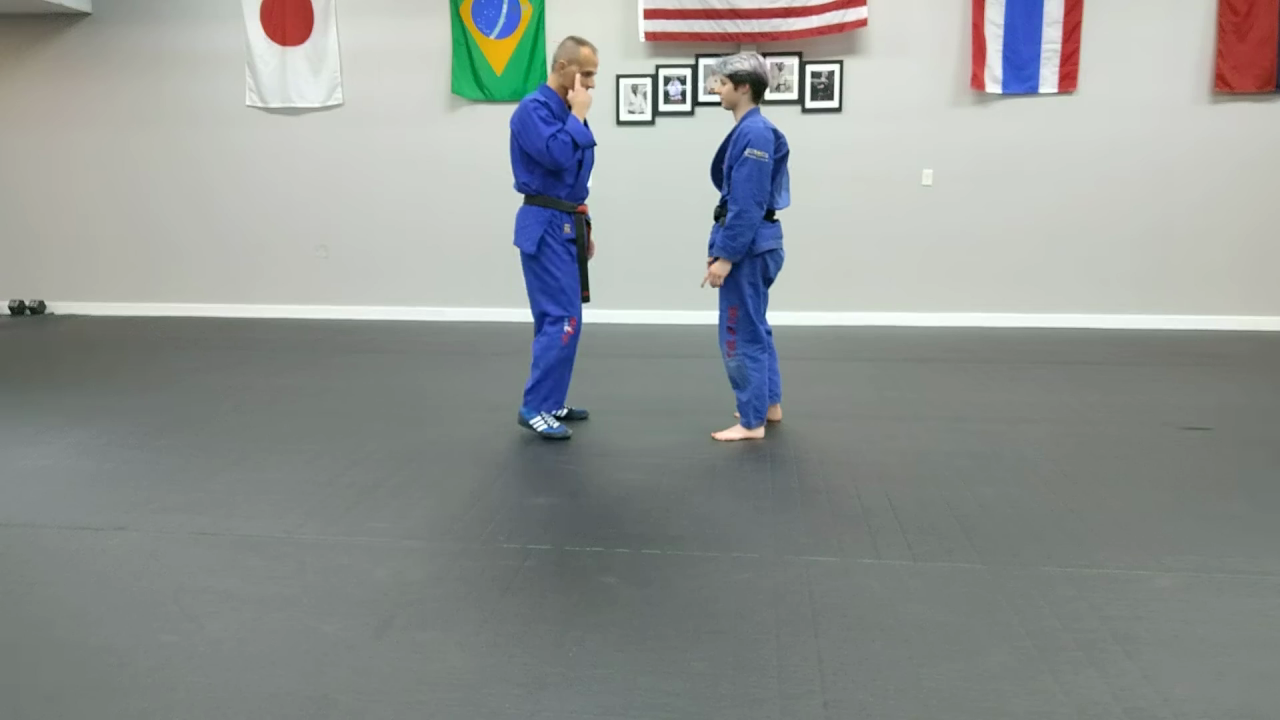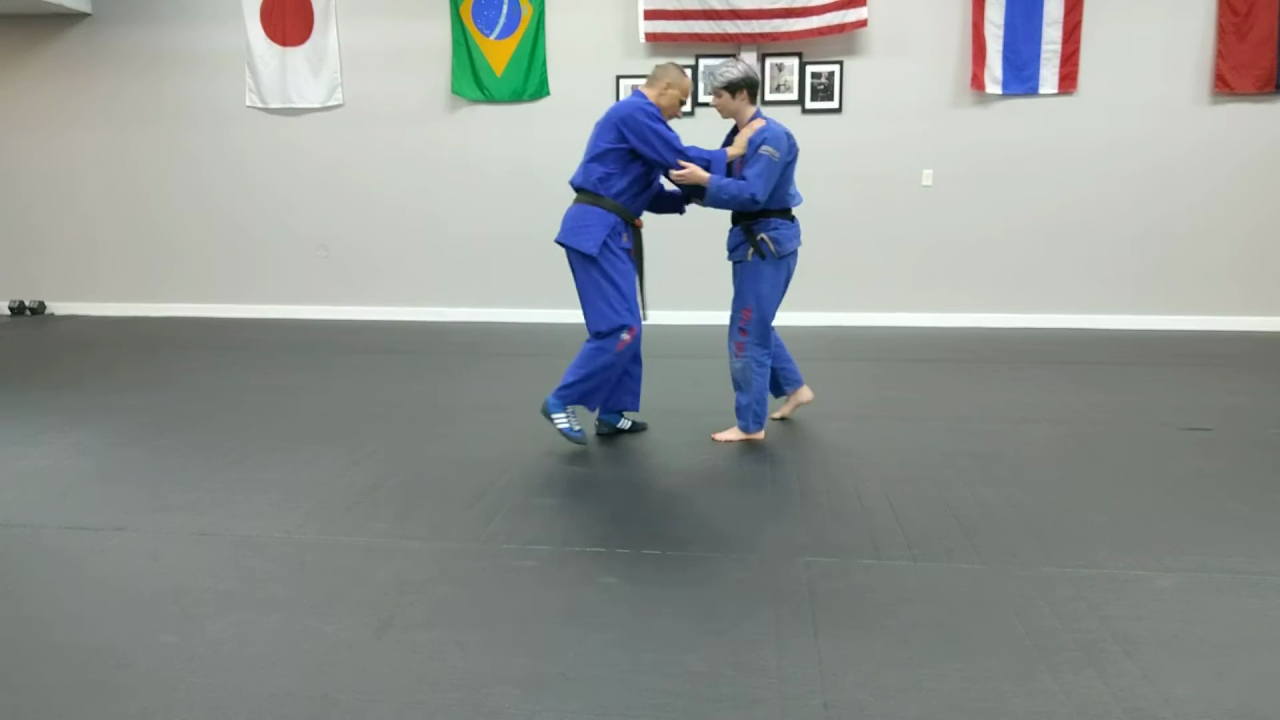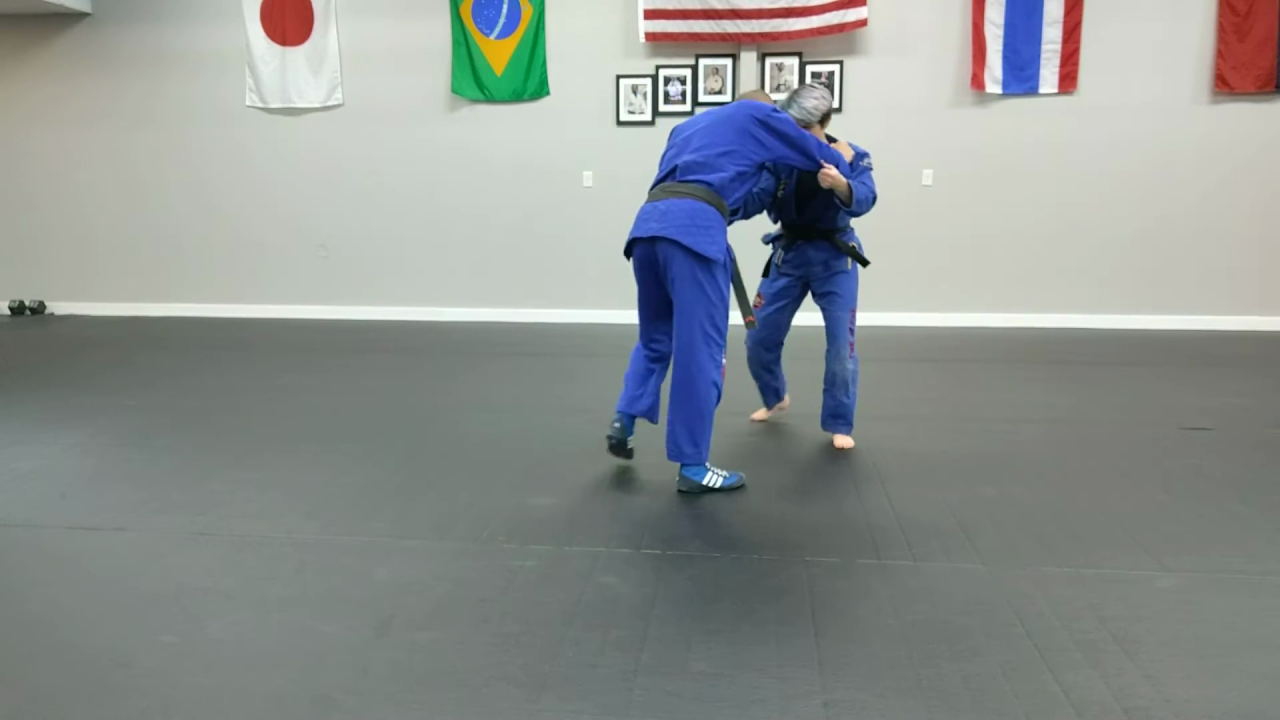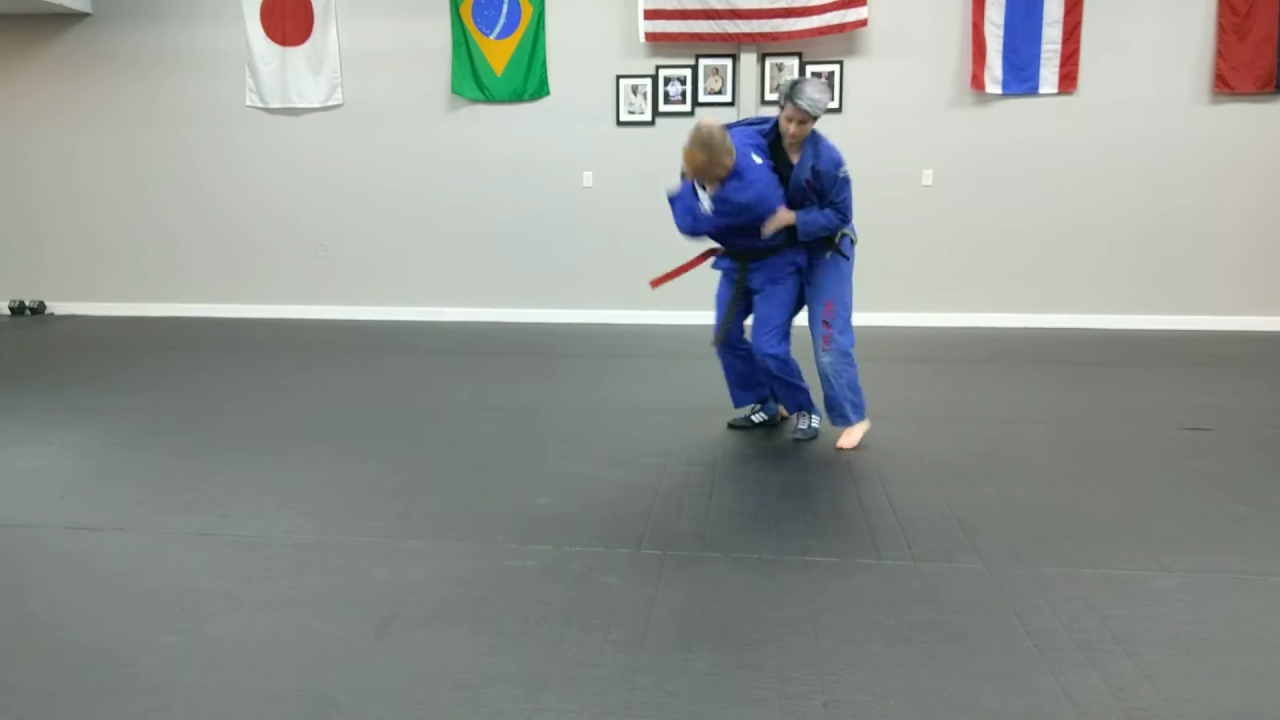
dt=1s
person 1, frame 1
left shoulder: (755, 134)
right shoulder: (749, 131)
left elbow: (748, 205)
left wrist: (725, 256)
right wrist: (722, 247)
left hip: (747, 245)
right hip: (748, 242)
left knee: (739, 332)
right knee: (753, 326)
left ankle: (752, 422)
right ankle: (769, 404)
person 1, frame 2
left shoulder: (770, 135)
right shoulder: (740, 134)
left elbow: (752, 195)
right elbow: (736, 184)
left wrist: (704, 180)
right wrist: (696, 179)
left hip: (767, 241)
right hip: (756, 239)
left knee: (747, 332)
right knee: (756, 325)
left ankle: (751, 425)
right ankle: (795, 388)
person 1, frame 3
left shoulder: (851, 156)
left elbow: (865, 200)
right elbow: (755, 198)
left wrist: (842, 185)
left hip: (834, 255)
right hip: (789, 253)
left knee: (842, 344)
right knee: (761, 338)
left ankle: (839, 425)
right ankle: (776, 399)
person 1, frame 4
left shoulder: (826, 157)
right shoulder: (765, 134)
left elbow: (839, 214)
left wrist: (792, 219)
left hip: (827, 249)
left knee: (828, 334)
left ankle: (852, 418)
person 2, frame 1
left shoulder: (566, 112)
right shoulder: (533, 109)
right elbow: (557, 158)
left wrist: (582, 227)
right wrist: (579, 115)
left hip: (564, 225)
right hip: (545, 226)
left knee: (560, 317)
right knee: (563, 319)
left ankle: (551, 401)
right ankle: (535, 407)
person 2, frame 2
left shoulder: (630, 116)
right shoulder: (636, 112)
left elbow: (645, 191)
right elbow: (678, 159)
left wrist: (690, 198)
right wrist: (733, 151)
left hip: (604, 231)
right hip: (597, 231)
left knee: (623, 325)
right knee: (621, 328)
left ankle: (612, 413)
right ankle: (561, 402)
person 2, frame 3
left shoulder: (689, 125)
right shoulder: (760, 115)
right elbow: (817, 156)
right wrist: (840, 158)
left hip: (649, 221)
right hip: (696, 228)
left knee: (655, 338)
right knee: (700, 351)
left ankle: (625, 420)
right ankle: (692, 467)
person 2, frame 4
left shoulder: (747, 193)
right shoulder: (737, 139)
left elbow: (692, 223)
left wrist: (688, 181)
left hip: (775, 263)
right hip: (738, 260)
left knee: (768, 346)
right knee: (727, 335)
left ankle: (803, 409)
right ankle: (763, 404)
